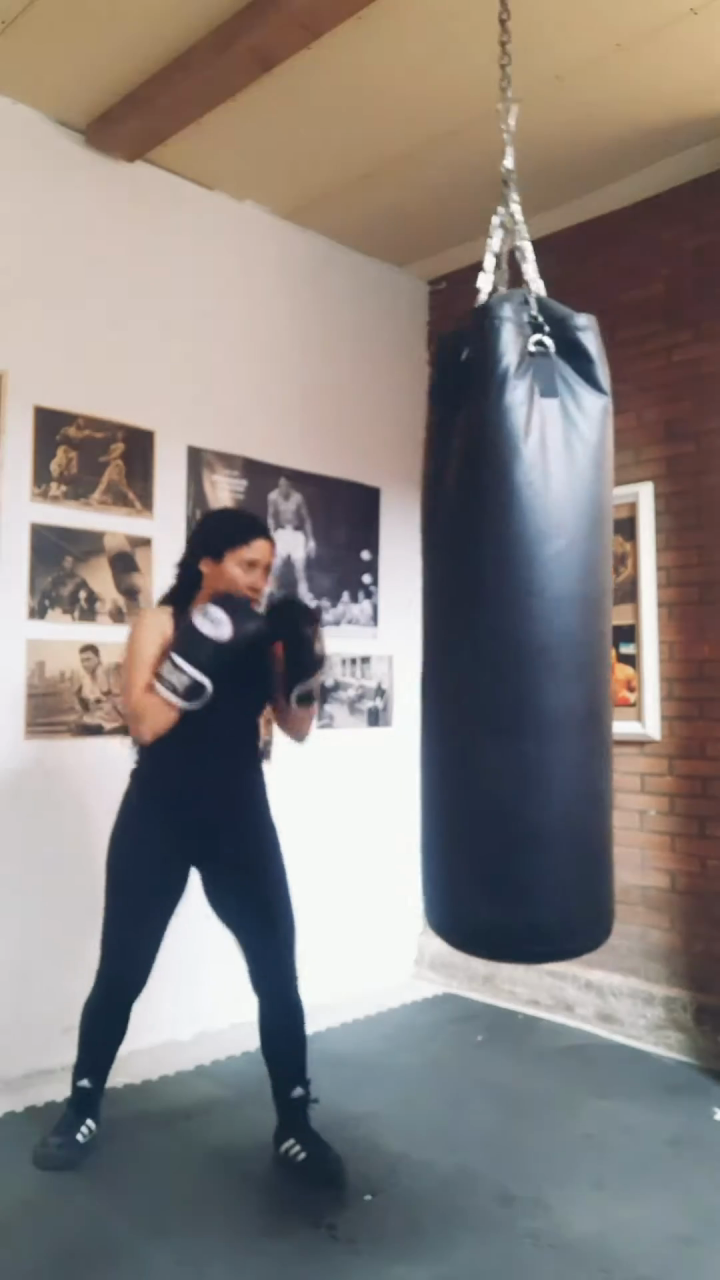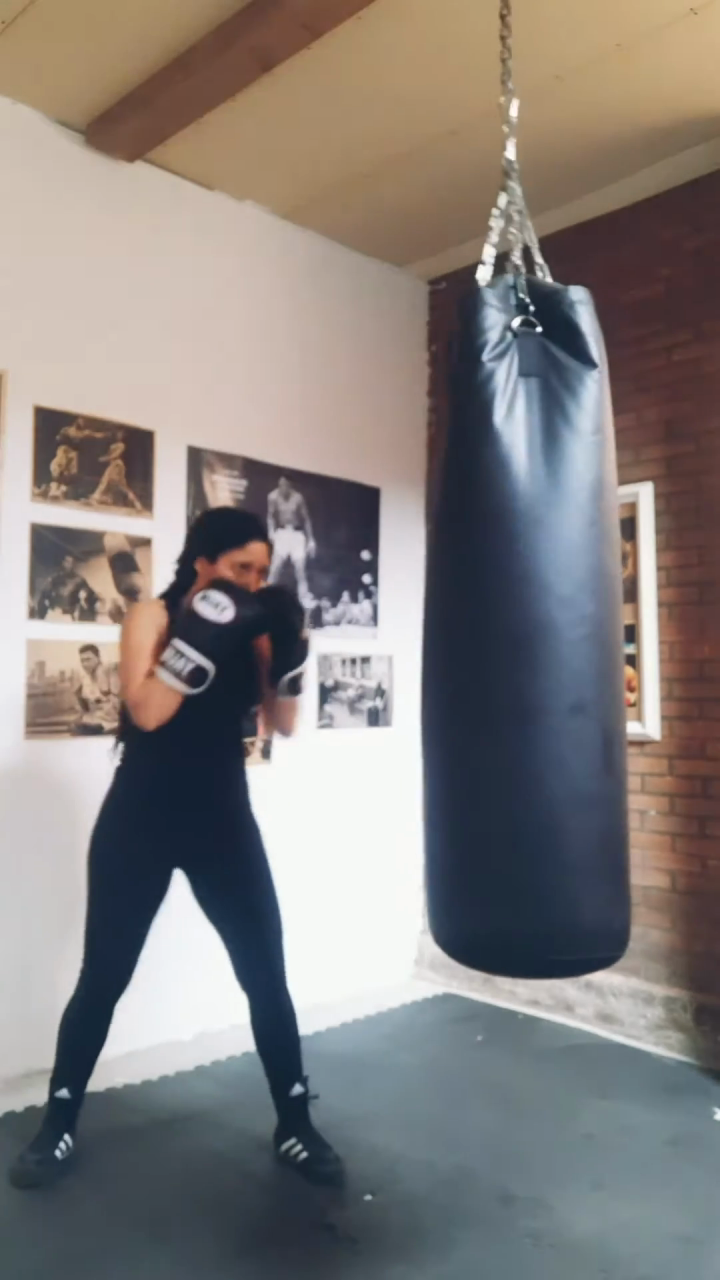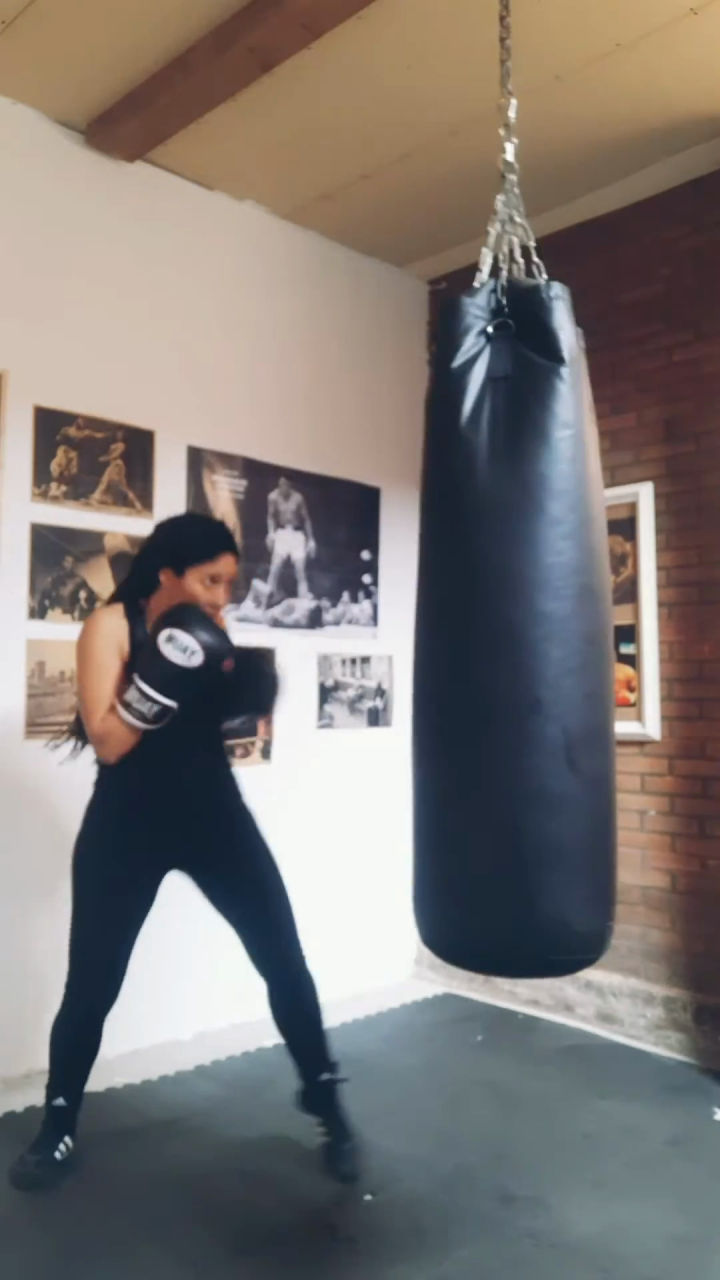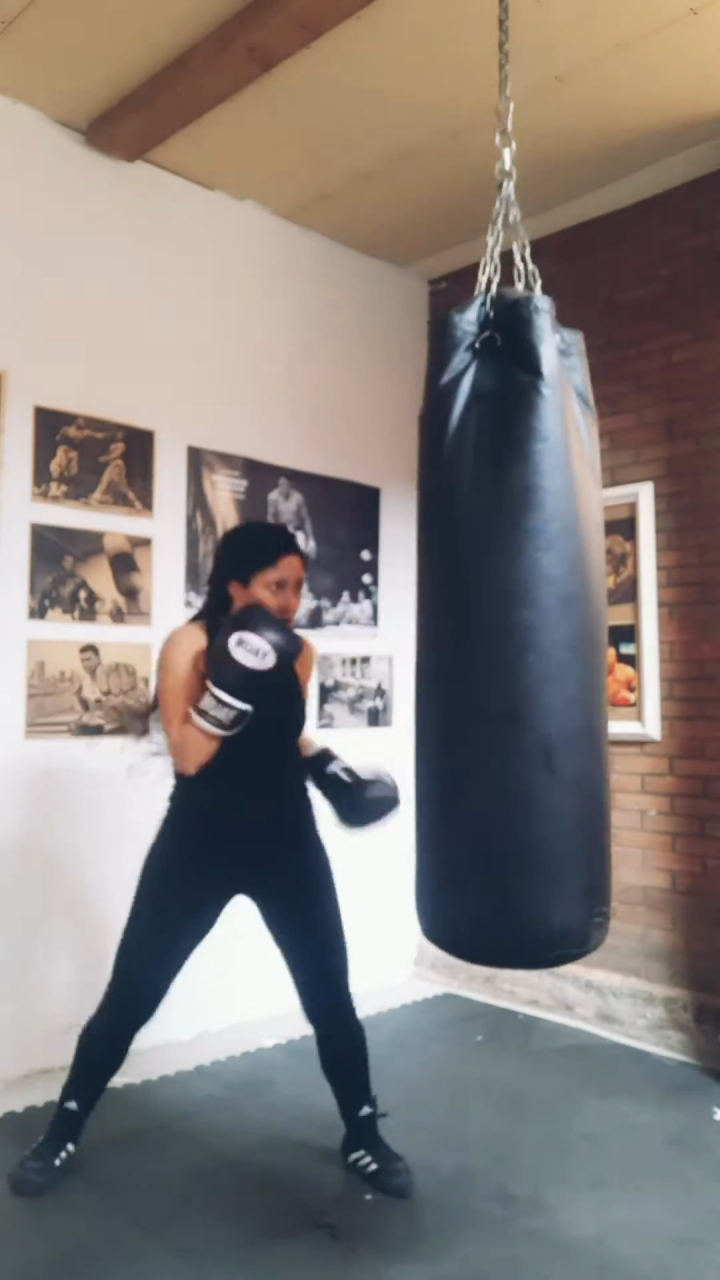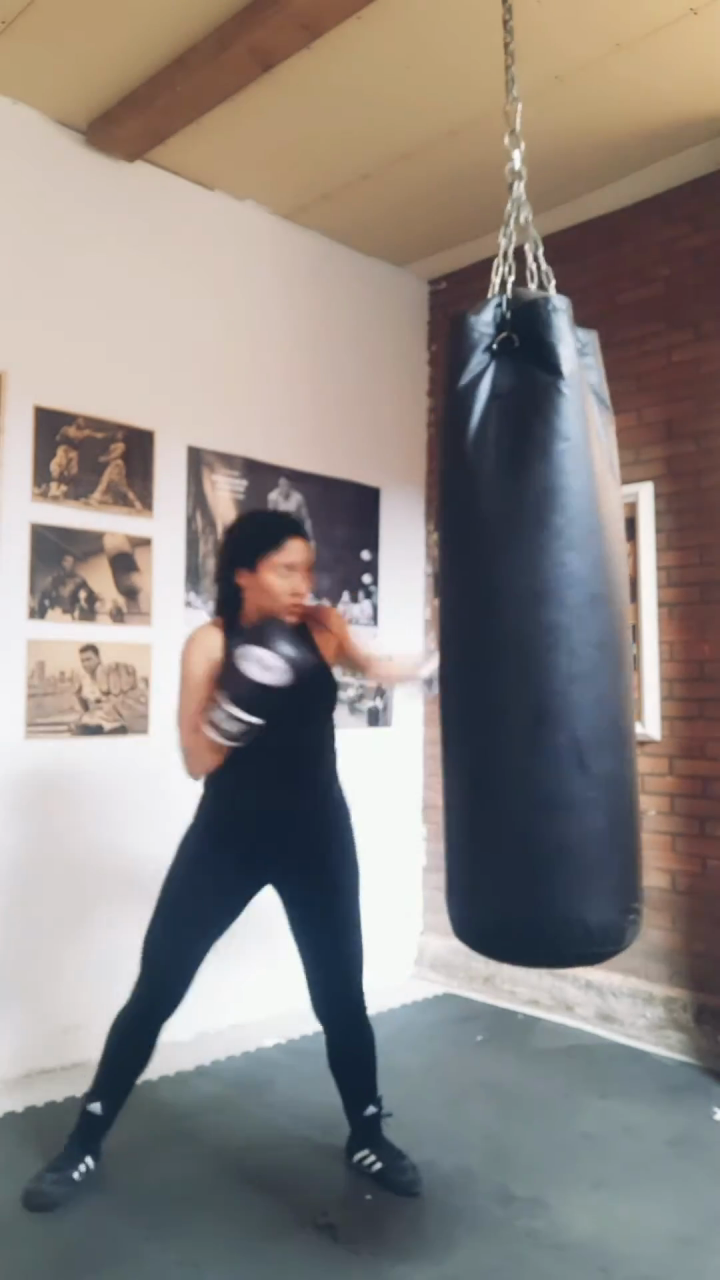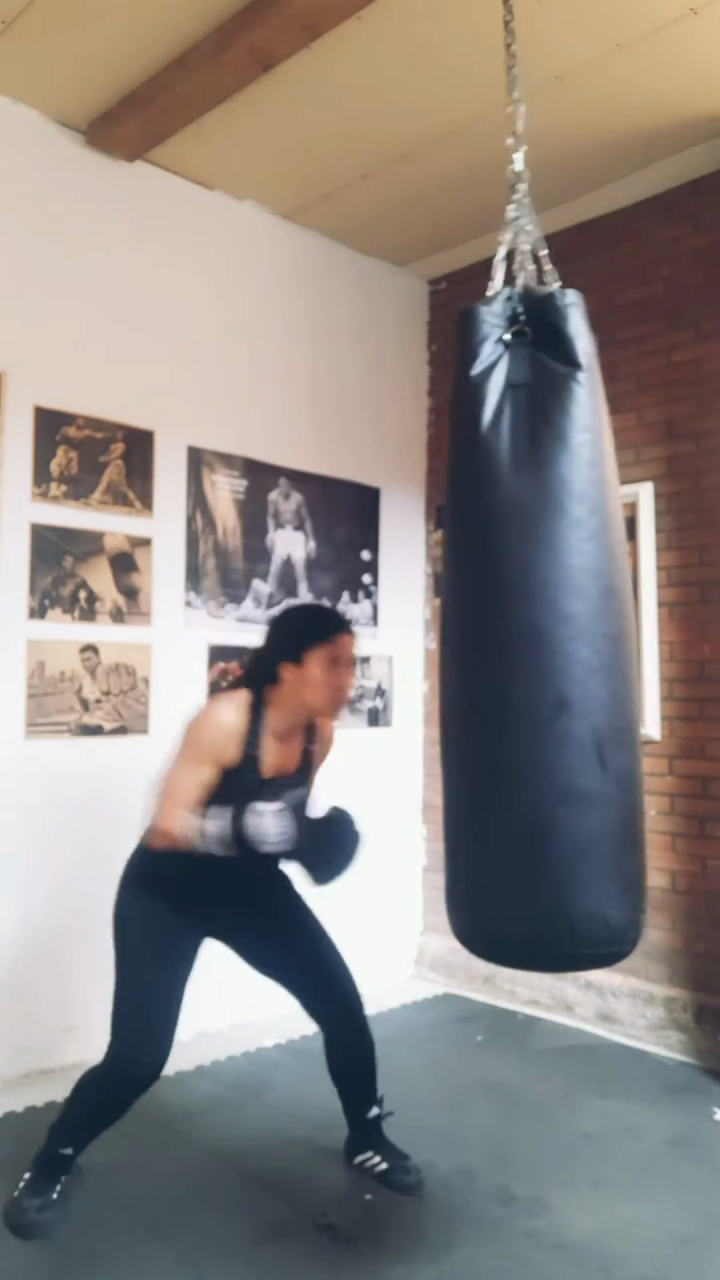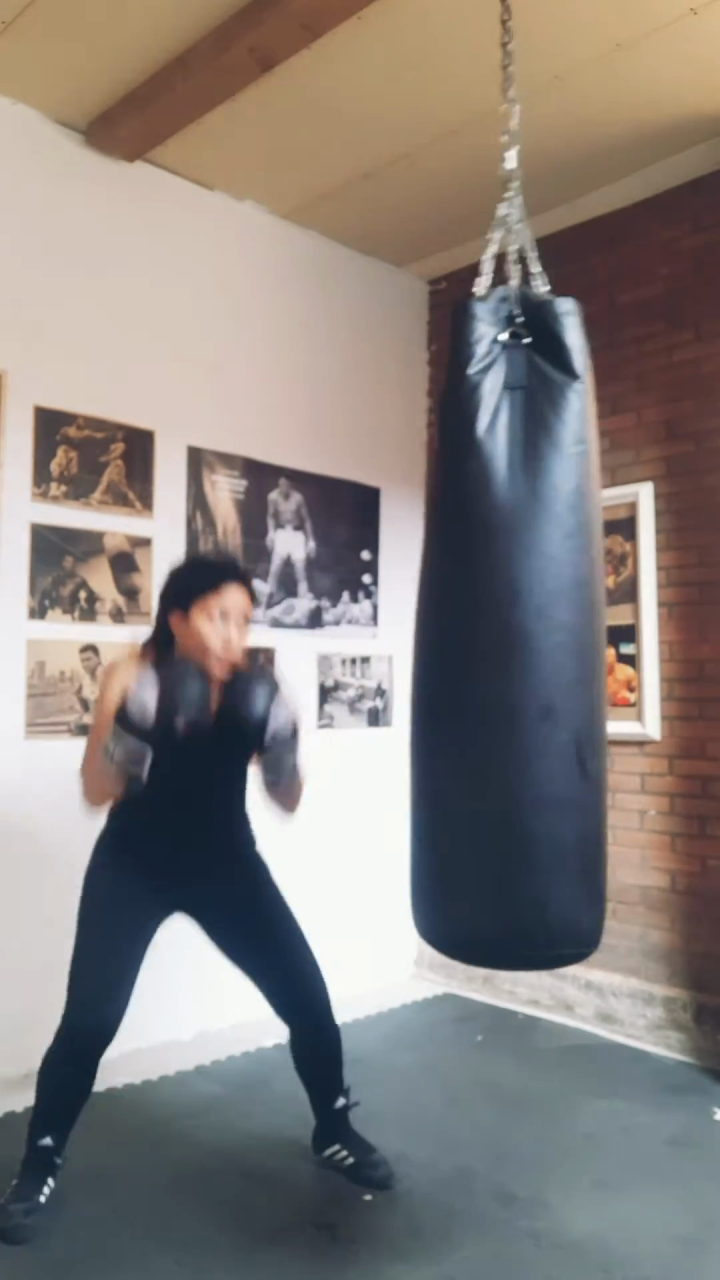
dt=0.4s
person 1, frame 1
left shoulder: (262, 630)
right shoulder: (160, 624)
left elbow: (297, 729)
right elbow: (144, 724)
left wrist: (302, 659)
right wrist: (201, 650)
left hip: (240, 817)
right hip: (158, 819)
left knee: (278, 974)
right knee: (121, 973)
left ankle: (294, 1126)
right ankle: (83, 1109)
person 1, frame 2
left shoulder: (254, 628)
right shoulder: (153, 617)
left elbow: (283, 725)
right elbow: (147, 712)
left wrist: (290, 651)
right wrist: (203, 637)
left hip: (222, 816)
right hip: (141, 818)
left knee: (265, 973)
right knee: (104, 977)
left ankle: (294, 1126)
right ankle: (59, 1124)
person 1, frame 3
left shoulder: (206, 634)
right shoulder: (110, 627)
right elbow: (106, 743)
left wrist: (247, 689)
right wrist: (165, 674)
left hip: (214, 814)
right hip: (126, 824)
left knee: (283, 958)
right knee: (91, 986)
left ankle: (326, 1106)
right ankle: (57, 1130)
person 1, frame 4
left shoulder: (292, 647)
right shoulder: (189, 644)
right elbow: (188, 757)
left wrist: (330, 771)
right wrist: (236, 676)
left hip: (286, 841)
right hip: (199, 842)
left knee: (330, 1000)
right knee: (130, 996)
left ankle: (362, 1135)
right ankle: (62, 1133)
person 1, frame 5
left shoulder: (321, 625)
right shoulder: (210, 644)
left elbow: (371, 667)
right elbow: (197, 762)
left wrist: (426, 667)
left hip: (318, 836)
right hip: (228, 838)
left knee: (341, 1002)
right knee: (154, 992)
left ankle: (367, 1136)
right ankle: (85, 1142)
person 1, frame 6
left shoulder: (315, 731)
right shoulder: (226, 718)
right elbow: (163, 826)
right wrist: (241, 825)
left hip: (251, 890)
right hip: (166, 897)
left knee: (343, 1008)
right knee: (137, 1060)
left ankle: (366, 1139)
person 1, frame 7
left shoulder: (255, 685)
right shoulder: (132, 675)
left elbow: (288, 800)
right elbow: (96, 792)
left wrist: (278, 741)
right wrist: (137, 726)
left hip: (225, 865)
right hip: (132, 867)
left knee: (308, 1001)
right knee: (89, 1022)
left ankle: (334, 1131)
